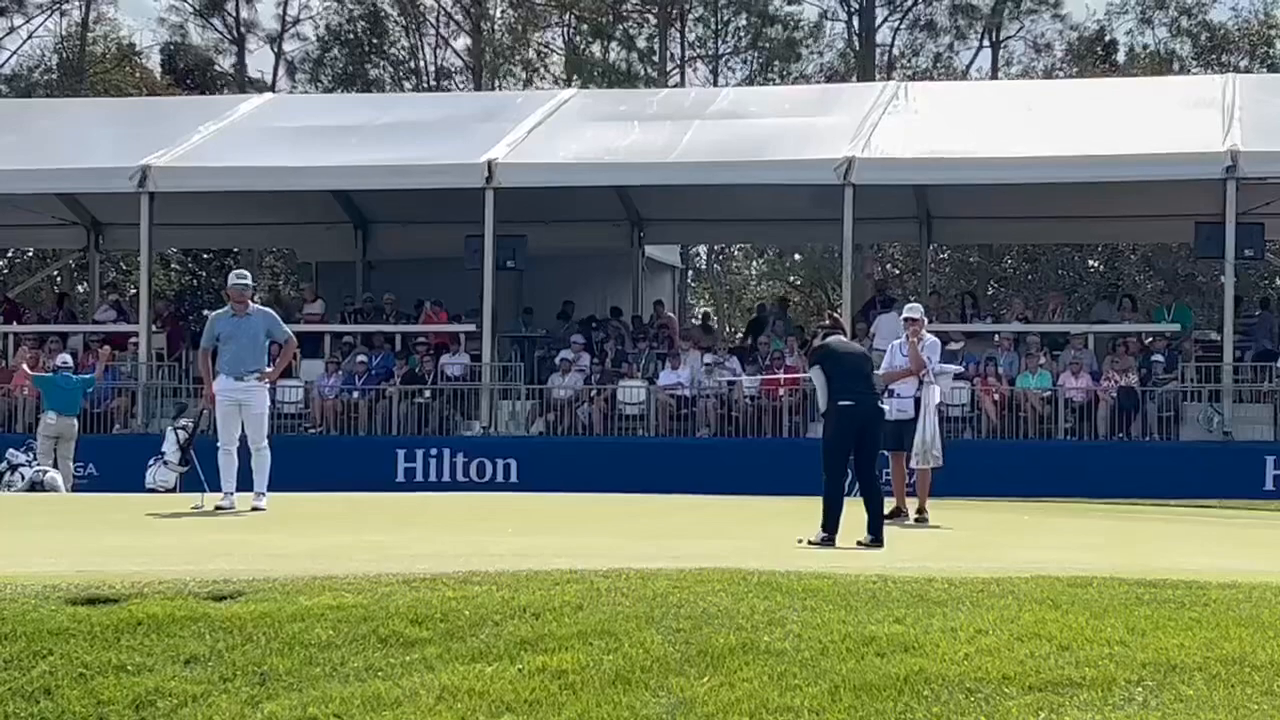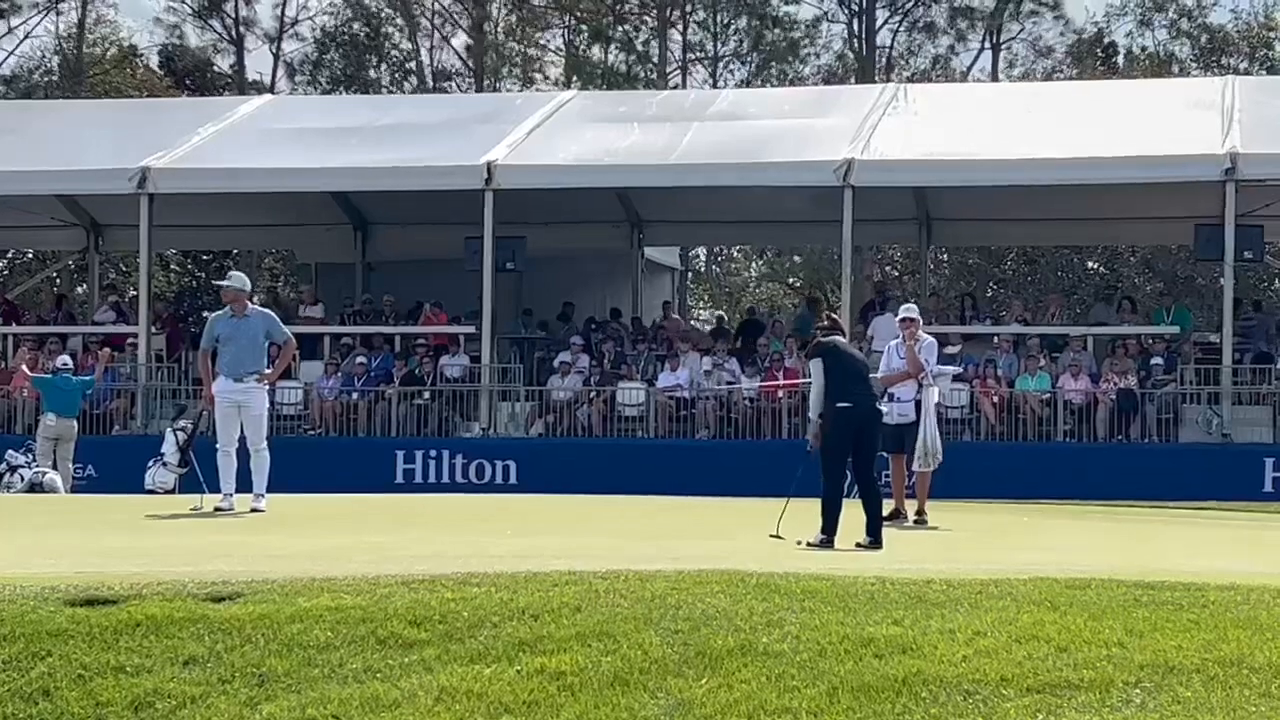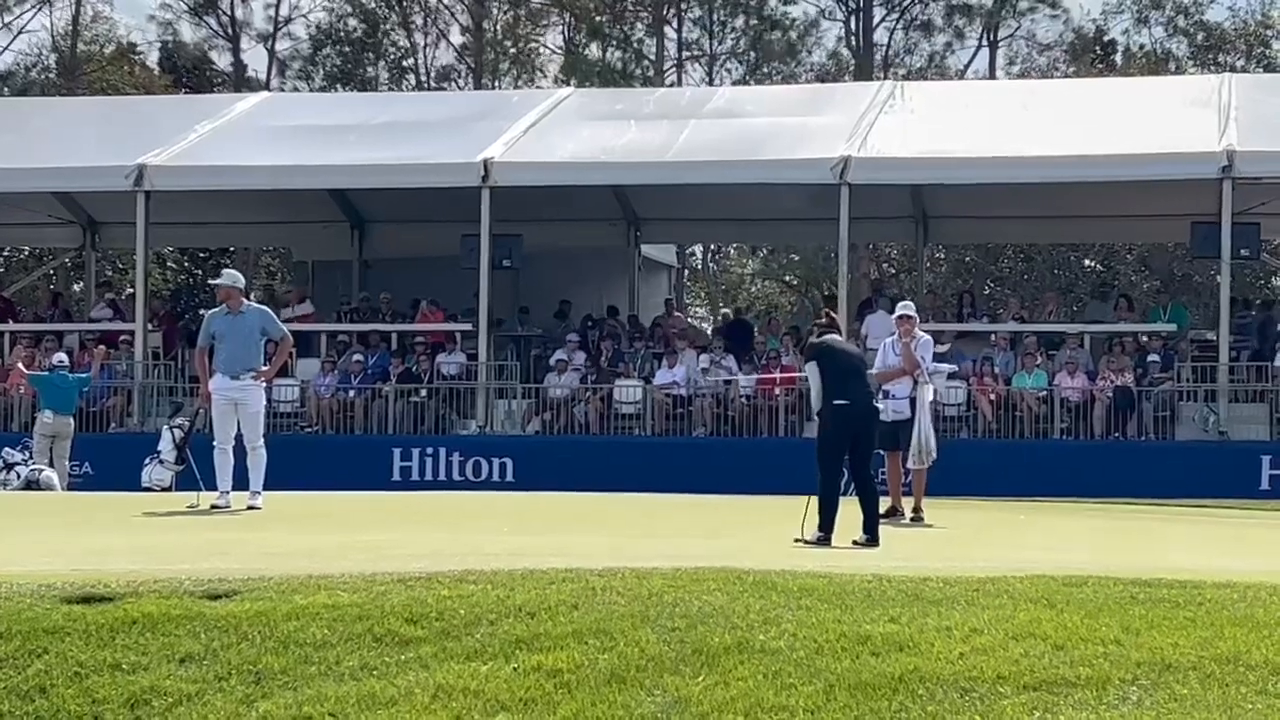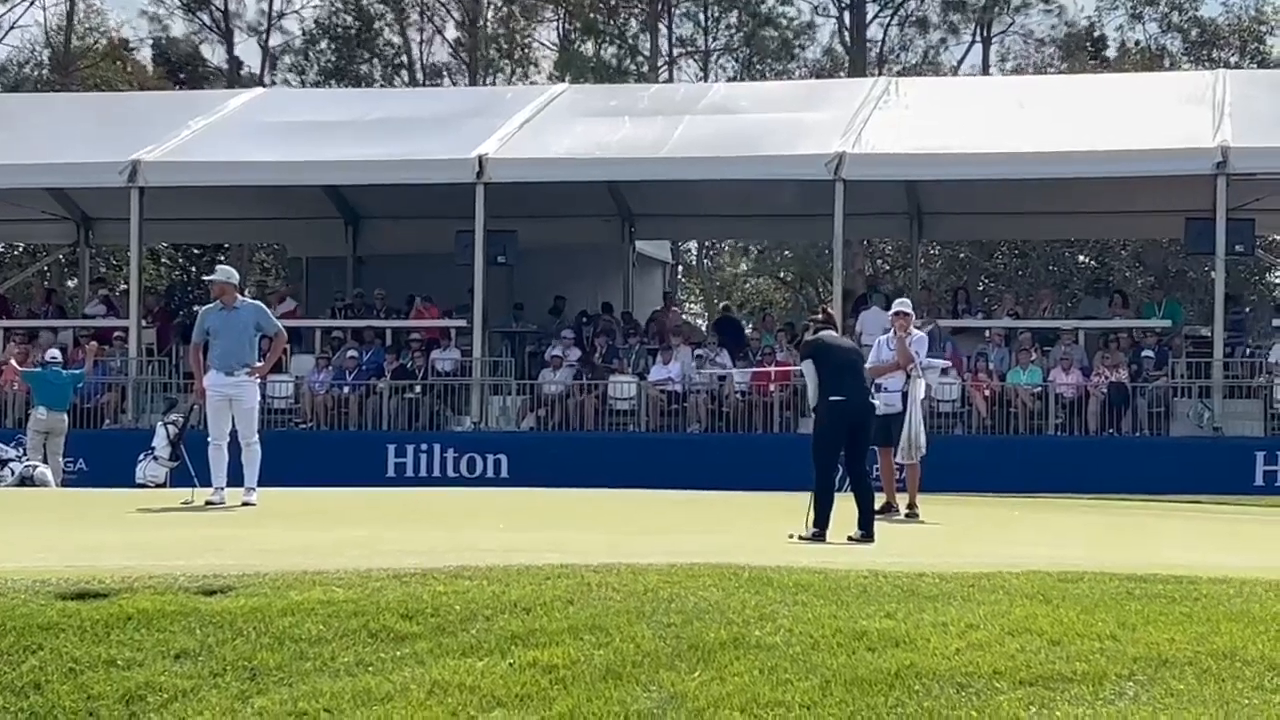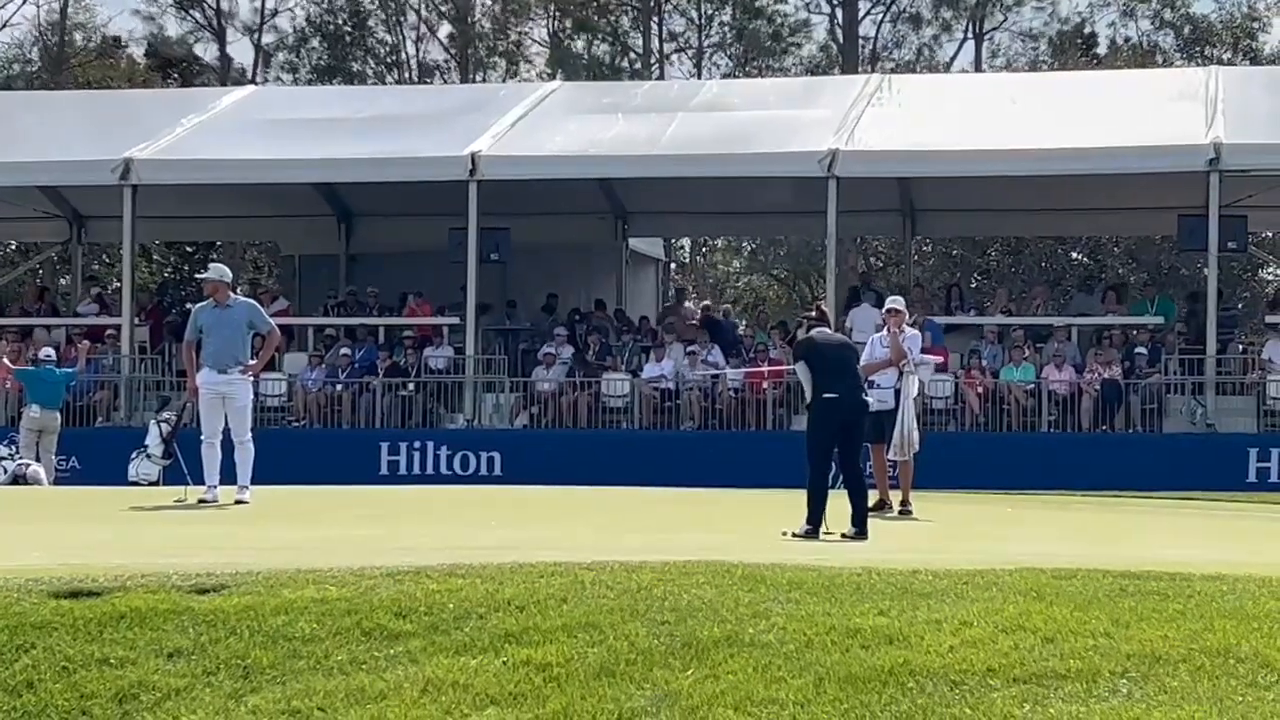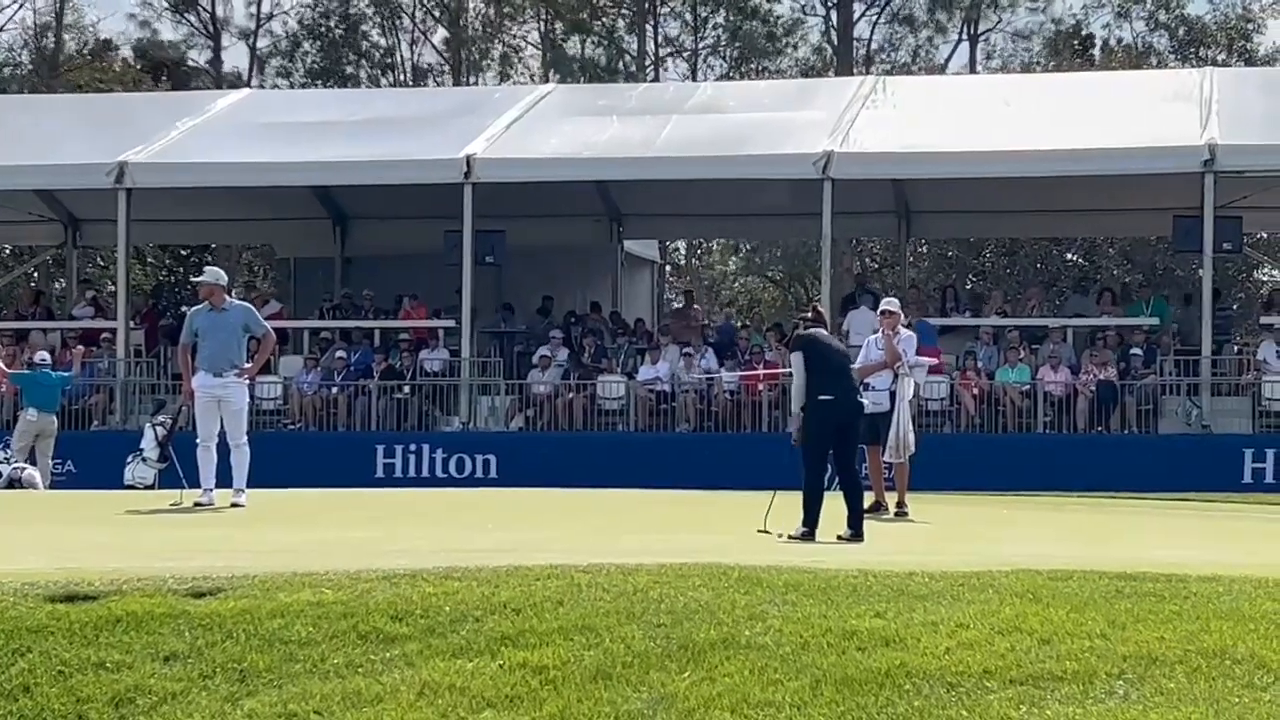
dt=0.5s
person 1, frame 1
left shoulder: (265, 316)
right shoulder: (217, 319)
left elbow: (290, 342)
right elbow: (205, 351)
left wrist: (275, 372)
right wrist: (208, 385)
left hip: (255, 385)
right hip: (225, 385)
left knee: (258, 443)
right knee: (226, 444)
left ankle: (260, 494)
right ankle: (228, 494)
person 1, frame 2
left shoulder: (264, 317)
right shoulder: (216, 320)
left elbow: (290, 344)
right elbow: (204, 353)
left wrist: (274, 373)
right wrist: (207, 387)
left hip: (253, 387)
right hip: (224, 387)
left knee: (257, 444)
right knee: (225, 445)
left ankle: (259, 495)
right ankle: (227, 495)
person 1, frame 3
left shoulder: (260, 314)
right shoulder: (212, 317)
left elbow: (286, 340)
right elbow: (201, 350)
left wrist: (271, 370)
right wrist: (204, 384)
left hip: (250, 384)
right hip: (221, 384)
left knee: (254, 442)
right knee: (222, 442)
left ankle: (255, 492)
right ankle: (223, 492)
person 1, frame 4
left shoulder: (254, 309)
right shoulder: (206, 313)
left elbow: (281, 336)
right elbow: (196, 347)
left wrist: (266, 366)
right wrist: (198, 380)
left hip: (245, 380)
right hip: (215, 380)
left knee: (249, 438)
right knee: (217, 439)
left ankle: (250, 489)
right ankle: (218, 489)
person 1, frame 5
left shoulder: (247, 307)
right shoulder: (200, 311)
left elbow: (274, 334)
right elbow: (189, 344)
left wrist: (259, 364)
right wrist: (191, 378)
left hip: (238, 378)
right hip: (208, 378)
left knee: (242, 436)
right knee: (209, 437)
left ankle: (243, 487)
right ankle: (211, 487)
person 1, frame 6
left shoulder: (243, 310)
right shoulder: (195, 314)
left elbow: (269, 337)
right elbow: (184, 348)
left wrist: (254, 367)
right wrist: (187, 381)
left hip: (234, 381)
right hip: (203, 381)
left knee: (237, 439)
right knee: (205, 440)
left ankle: (239, 490)
right ankle: (207, 490)
person 2, frame 1
left shoulder: (819, 350)
right shoulder: (862, 351)
left elbow: (823, 393)
left wrist: (827, 417)
left hip: (843, 411)
right hip: (872, 410)
left knee: (834, 473)
right knee: (868, 472)
left ankle: (828, 533)
right ankle: (875, 534)
person 2, frame 2
left shoulder: (819, 346)
right shoulder: (857, 353)
left elbow: (818, 387)
left wrist: (814, 421)
left hip: (842, 412)
right hip: (870, 412)
left knee: (833, 475)
right knee: (866, 474)
left ankle: (827, 534)
right ankle: (874, 535)
person 2, frame 3
left shoulder: (814, 347)
right shoulder: (855, 350)
left elbow: (817, 390)
left wrist: (820, 417)
left hip: (839, 411)
right hip: (867, 409)
left knee: (830, 472)
right knee: (862, 471)
left ankle: (824, 532)
right ankle: (871, 533)
person 2, frame 4
left shoulder: (810, 344)
right shoulder: (852, 346)
left elbow: (814, 387)
right elbow: (857, 379)
left wrist: (817, 412)
left hip: (834, 407)
right hip: (863, 406)
left knee: (825, 468)
right knee: (858, 468)
left ankle: (819, 528)
right ankle: (865, 529)
person 2, frame 5
left shoulder: (803, 344)
right shoulder: (846, 342)
left elbow: (809, 387)
right elbow: (852, 376)
left wrist: (814, 411)
left hip: (828, 405)
right hip: (856, 403)
left knee: (819, 466)
right knee: (852, 465)
left ankle: (812, 525)
right ankle: (859, 526)
person 2, frame 6
left shoulder: (801, 339)
right shoulder: (838, 345)
left elbow: (799, 381)
left wrist: (796, 415)
left hip: (823, 406)
right hip: (851, 404)
left knee: (814, 468)
right knee: (847, 467)
left ankle: (808, 528)
right ankle: (855, 528)
person 3, frame 1
left shoulder: (932, 343)
right shoulder: (895, 345)
left elbow: (920, 367)
right elbow: (884, 376)
left wrist: (914, 341)
right wrist: (908, 371)
left hip: (917, 407)
right hip: (893, 407)
right knee: (896, 456)
left ankle: (922, 508)
right ankle: (900, 506)
person 3, frame 2
left shoulder: (929, 343)
right shoulder: (891, 347)
left elbow: (918, 370)
right elbow: (883, 379)
left wrist: (910, 344)
right wrist: (907, 374)
left hip: (917, 409)
right hip: (893, 410)
right knee: (895, 458)
left ankle: (921, 510)
right ankle: (899, 508)
person 3, frame 3
left shoulder: (925, 341)
right shoulder: (887, 344)
left elbow: (914, 368)
right elbow: (878, 376)
left wrist: (906, 340)
right wrist: (903, 371)
left hip: (912, 406)
right hip: (888, 407)
right knee: (891, 456)
left ankle: (918, 507)
right ankle: (896, 505)
person 3, frame 4
left shoulder: (919, 338)
right shoulder: (881, 341)
left elbow: (908, 362)
right elbow: (871, 370)
left wrist: (901, 336)
right wrist: (895, 365)
left hip: (904, 402)
right hip: (881, 402)
right knee: (883, 452)
left ankle: (912, 503)
right ankle: (890, 501)
person 3, frame 5
left shoulder: (912, 335)
right shoulder: (875, 339)
left elbow: (900, 358)
right elbow: (864, 369)
left wrist: (894, 332)
right wrist: (888, 362)
left hip: (897, 399)
right hip: (874, 399)
right knee: (876, 450)
left ankle: (905, 501)
right ankle: (884, 499)
person 3, frame 6
left shoulder: (908, 337)
right shoulder: (871, 341)
left elbow: (896, 361)
right elbow: (859, 371)
left wrist: (888, 335)
right wrist: (883, 364)
left hip: (892, 400)
right hip: (869, 401)
right knee: (872, 452)
left ankle: (901, 502)
right ankle: (879, 501)
